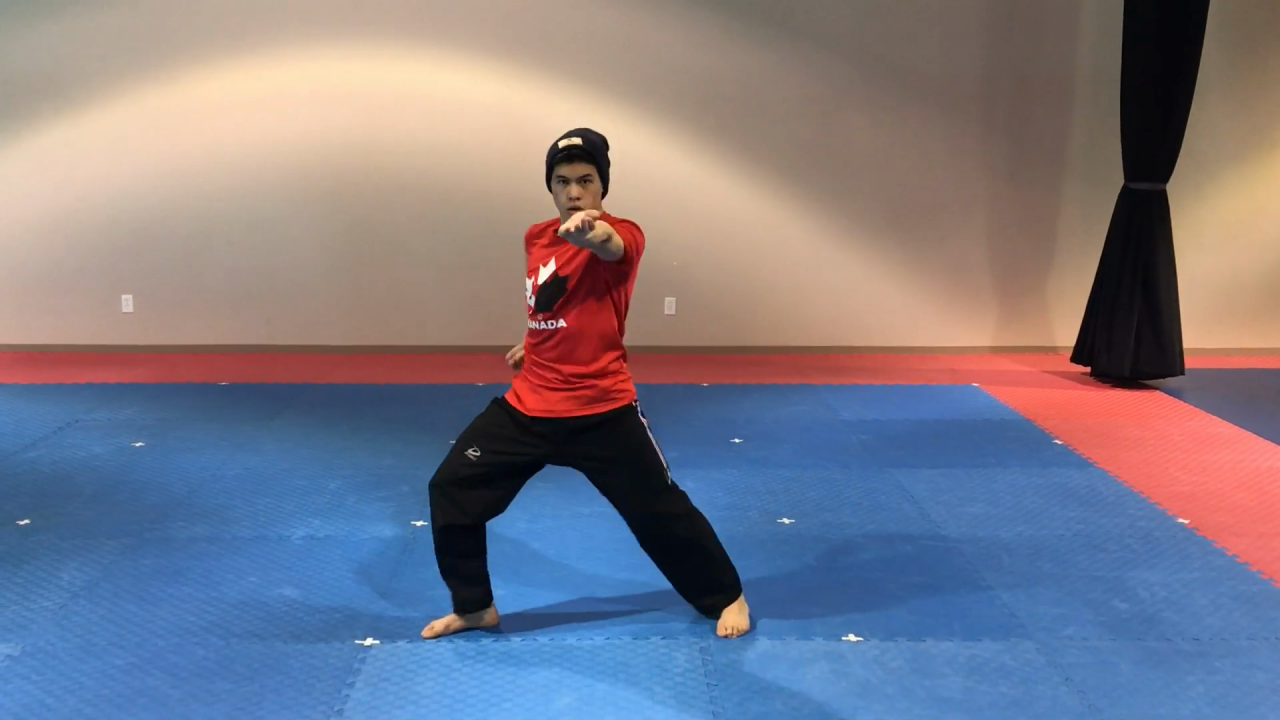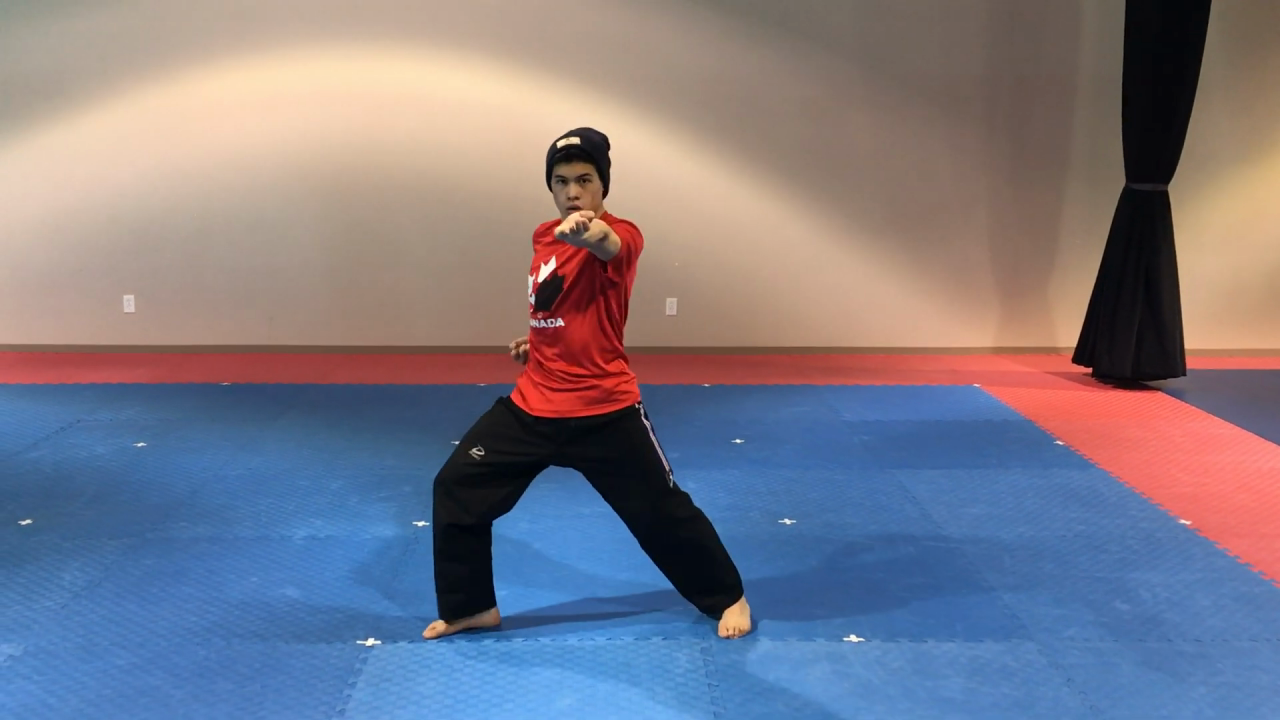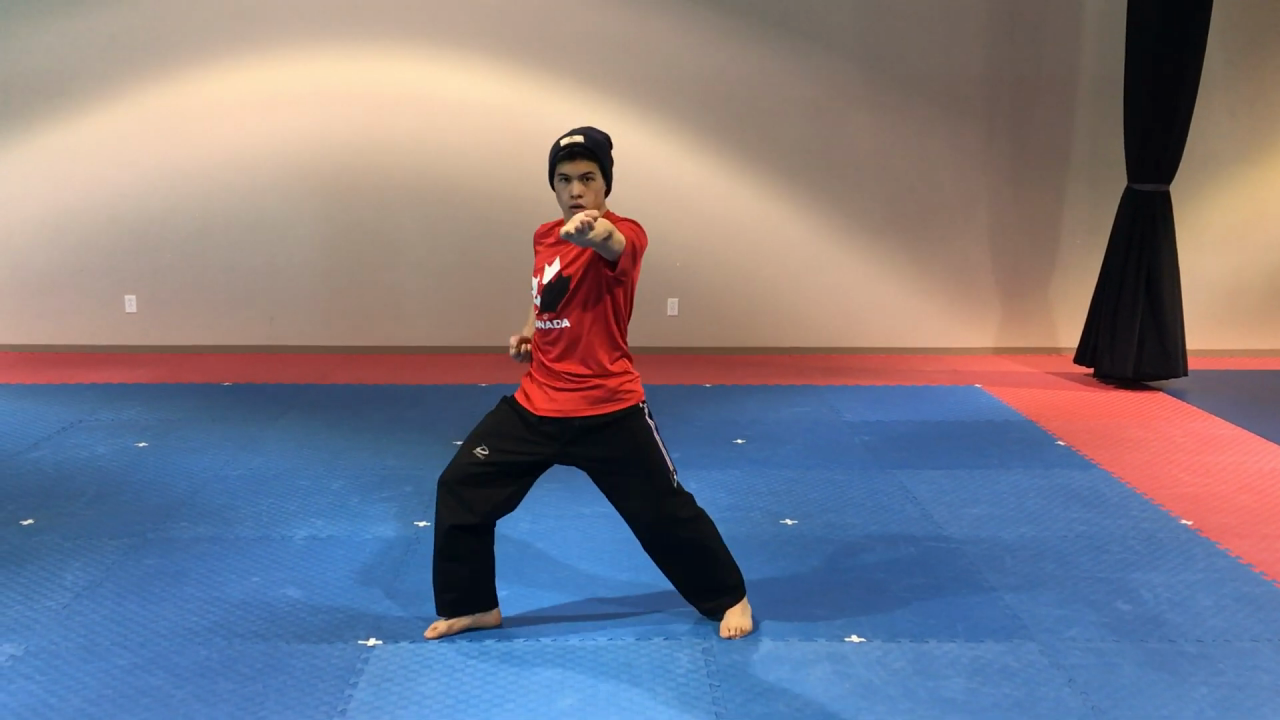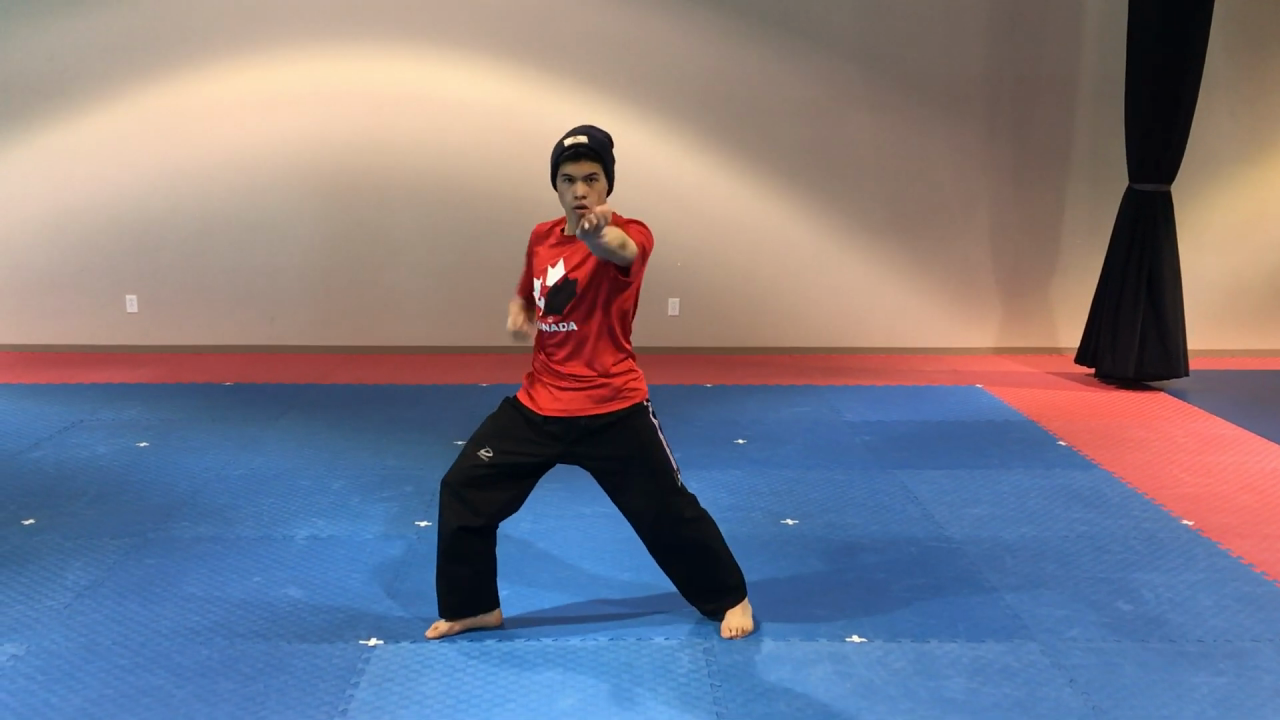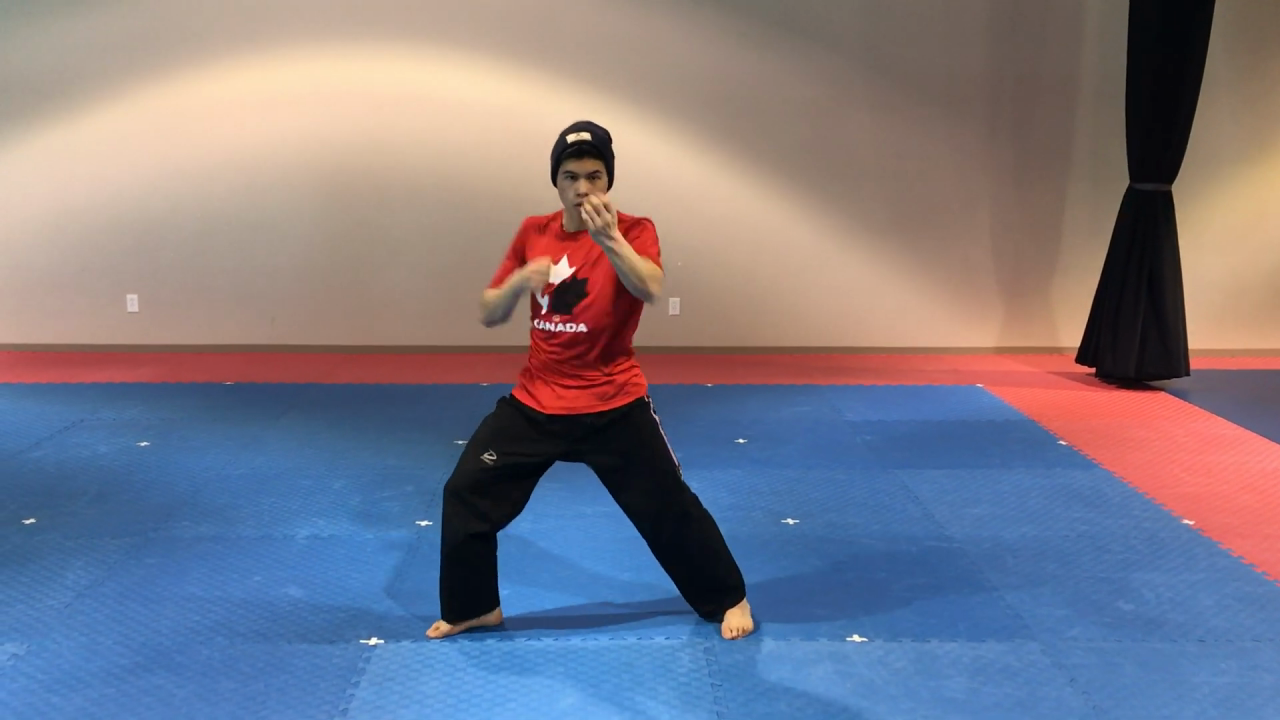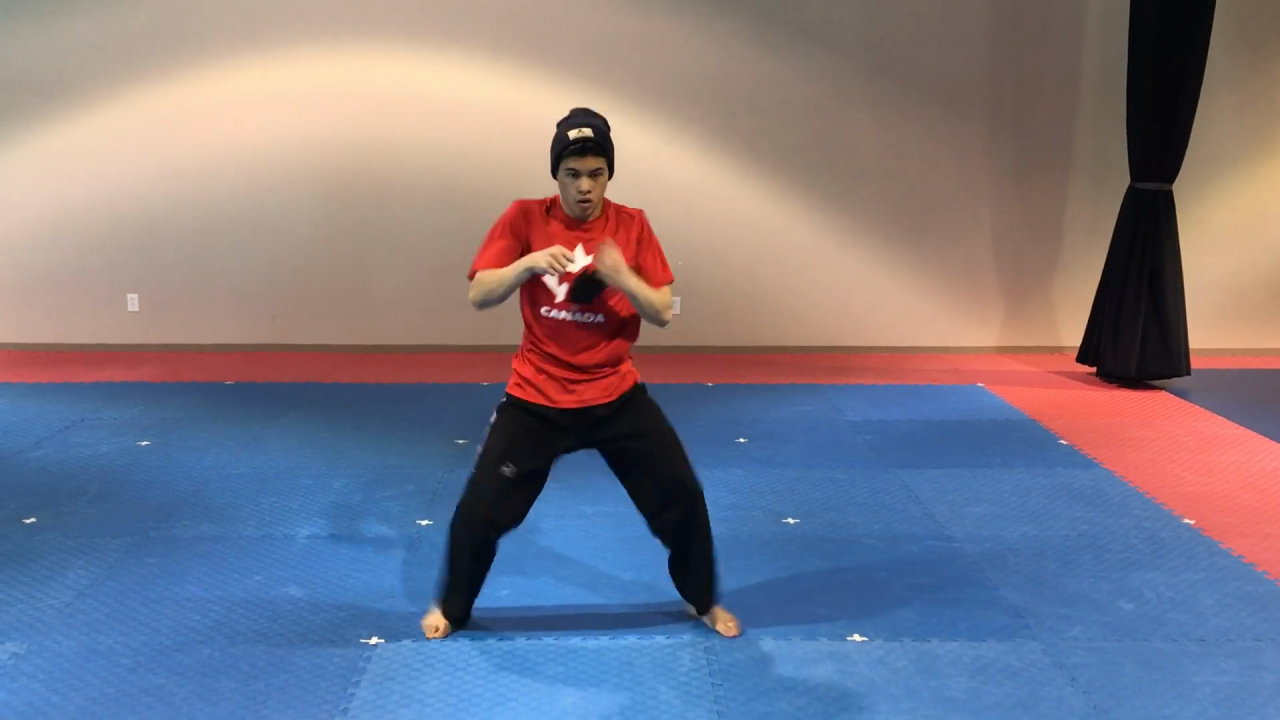
dt=0.1s
person 1, frame 1
left shoulder: (622, 237)
right shoulder: (536, 236)
left elbow: (606, 244)
left wrist: (586, 228)
right wrist: (529, 343)
left hip: (602, 412)
right hip: (526, 407)
left knee: (662, 511)
right knee: (450, 488)
left ankle: (726, 597)
right ankle: (473, 606)
person 1, frame 2
left shoulder: (621, 236)
right shoulder: (543, 235)
left elbow: (603, 245)
left wrist: (584, 231)
right wrist: (530, 337)
left hip: (605, 411)
right hip: (531, 405)
left knee: (662, 512)
right knee: (455, 487)
left ankle: (728, 597)
right ankle: (472, 606)
person 1, frame 3
left shoulder: (626, 235)
right shoulder: (545, 236)
left elbow: (607, 244)
left wrist: (589, 230)
right wrist: (530, 333)
left hip: (609, 411)
right hip: (535, 405)
left knee: (665, 512)
right knee: (459, 488)
left ankle: (730, 598)
right ankle: (474, 604)
person 1, frame 4
left shoulder: (629, 232)
right shoulder: (542, 238)
left elbow: (623, 262)
left wrist: (600, 228)
right wrist: (519, 320)
left hip: (615, 409)
right hip: (537, 405)
left knee: (668, 509)
right knee: (462, 487)
left ankle: (730, 599)
right ankle: (473, 606)
person 1, frame 5
left shoulder: (635, 232)
right shoulder: (533, 232)
left elbow: (649, 289)
right elbow: (490, 314)
left wrist: (610, 238)
right wrist: (518, 283)
left hip: (616, 406)
right hip: (535, 402)
left knee: (670, 508)
right knee: (466, 491)
left ankle: (728, 599)
right ankle: (474, 606)
person 1, frame 6
left shoulder: (633, 224)
right shoulder: (525, 217)
left elbow: (662, 310)
right elbow: (480, 294)
left wrist: (625, 280)
right wrist: (530, 263)
left hip: (616, 394)
right hip: (537, 399)
left knee: (679, 491)
right knee: (487, 502)
left ankle: (702, 600)
right ankle: (451, 606)
